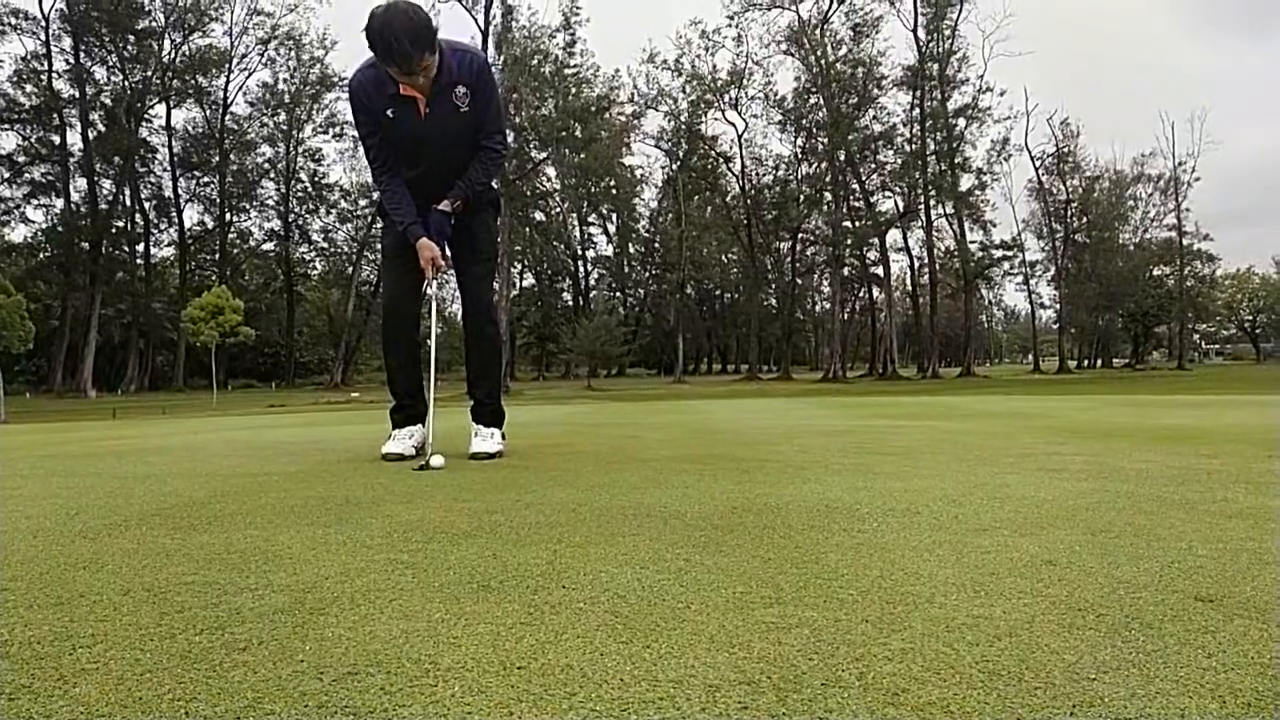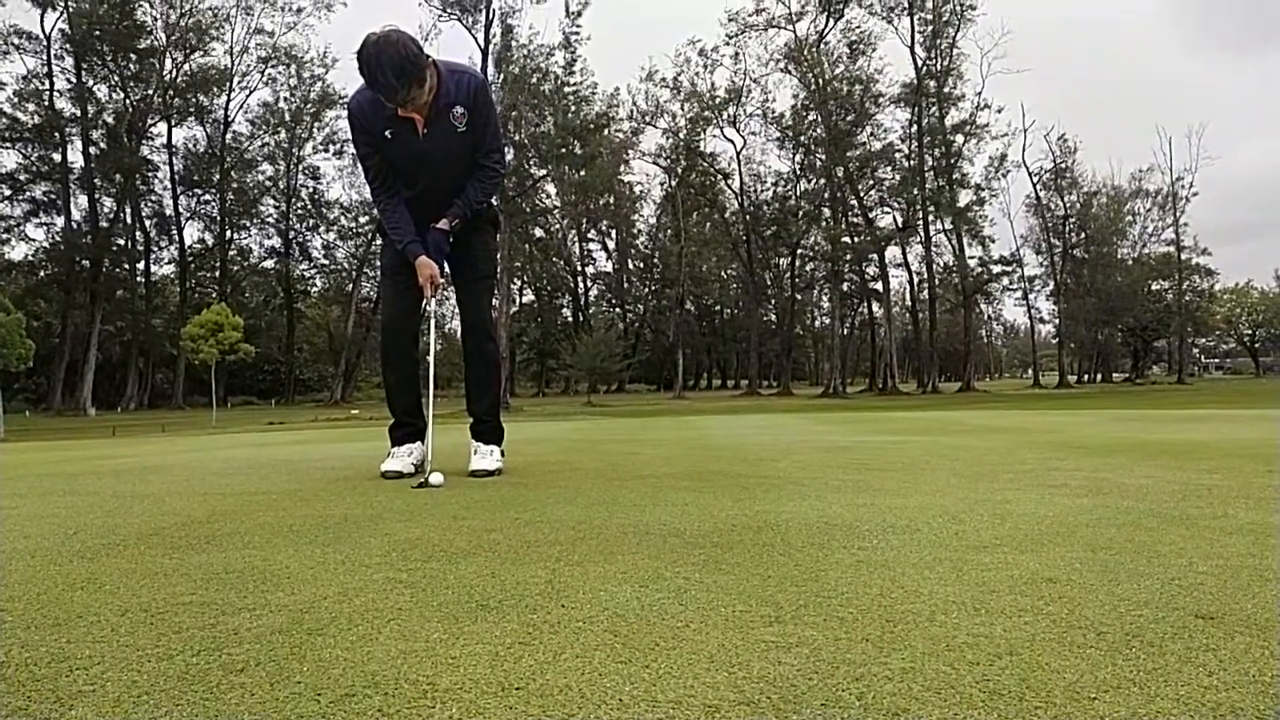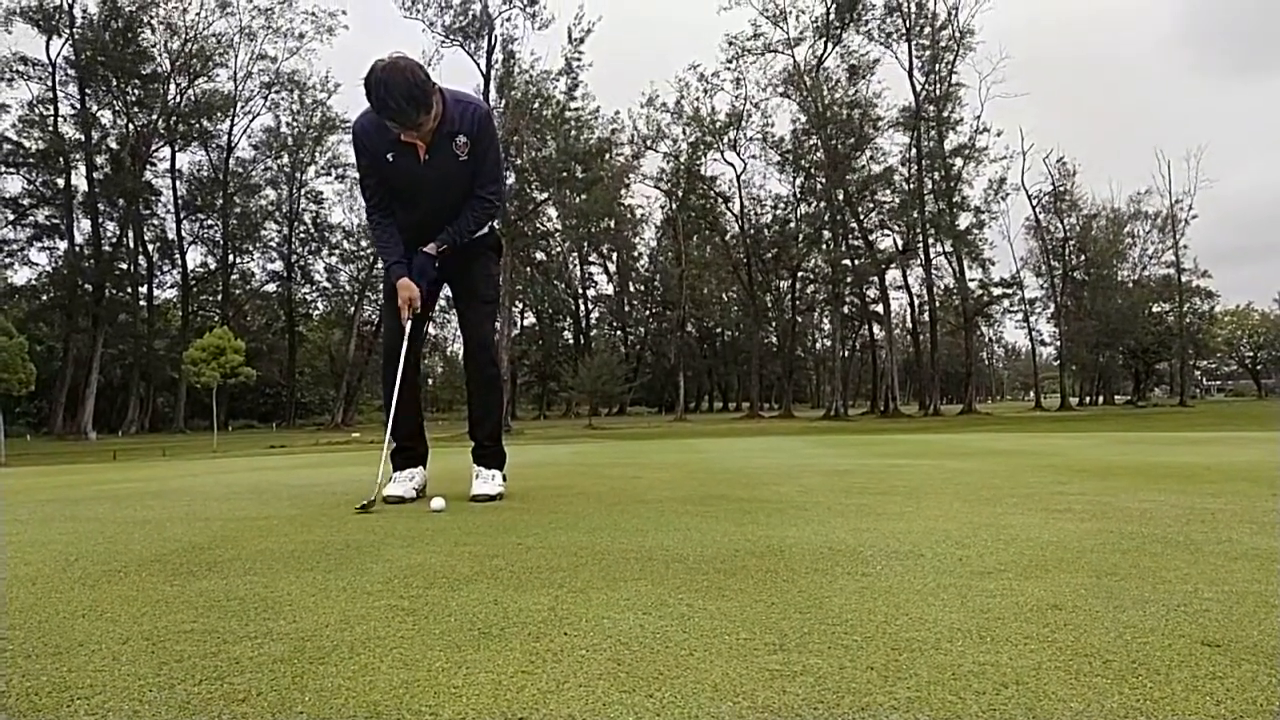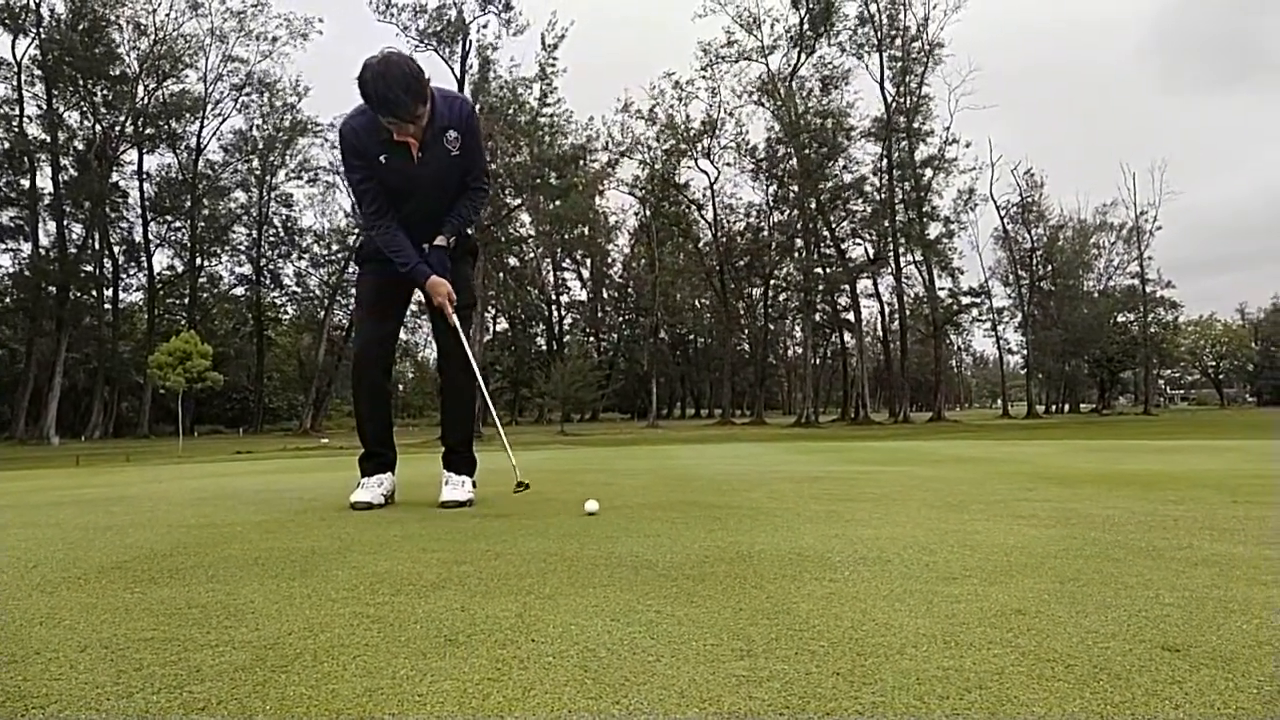
dt=1s
person 1, frame 1
left shoulder: (472, 66)
right shoulder: (365, 86)
left elbow: (494, 146)
right elbow: (384, 172)
left wrist: (452, 203)
right wrist: (416, 234)
left hip: (469, 200)
right hip: (405, 207)
left knee: (479, 303)
right knee: (397, 307)
left ankle: (488, 422)
right ankle: (407, 422)
person 1, frame 2
left shoulder: (469, 86)
right shoulder: (363, 108)
left elbow: (492, 165)
right elbow: (383, 191)
left wrist: (449, 222)
right wrist: (415, 253)
left hip: (468, 218)
right hip: (404, 225)
left knee: (478, 321)
right knee: (395, 325)
left ankle: (487, 438)
right ankle: (407, 439)
person 1, frame 3
left shoulder: (474, 116)
right shoulder: (367, 131)
left elbow: (489, 198)
right elbow: (379, 212)
left wrist: (438, 249)
right wrist: (399, 273)
left hip: (469, 245)
right hip: (407, 251)
left knee: (480, 346)
right knee: (397, 350)
left ankle: (489, 463)
right ankle: (408, 464)
person 1, frame 4
left shoulder: (459, 112)
right shoulder: (356, 133)
left elbow: (477, 185)
right elbow: (377, 217)
left wrist: (444, 241)
right wrist: (421, 276)
left hip: (449, 248)
right hip: (388, 253)
left knee: (456, 353)
right knee: (369, 354)
left ankle: (458, 469)
right ankle: (378, 469)
